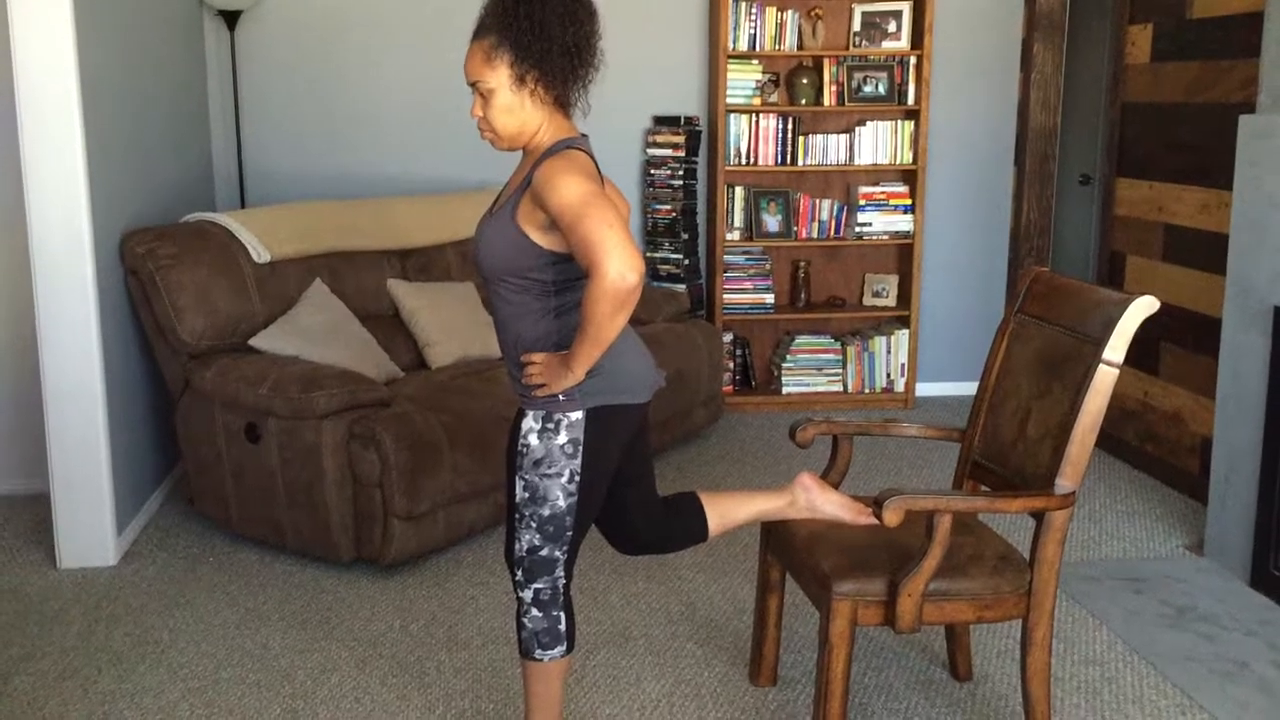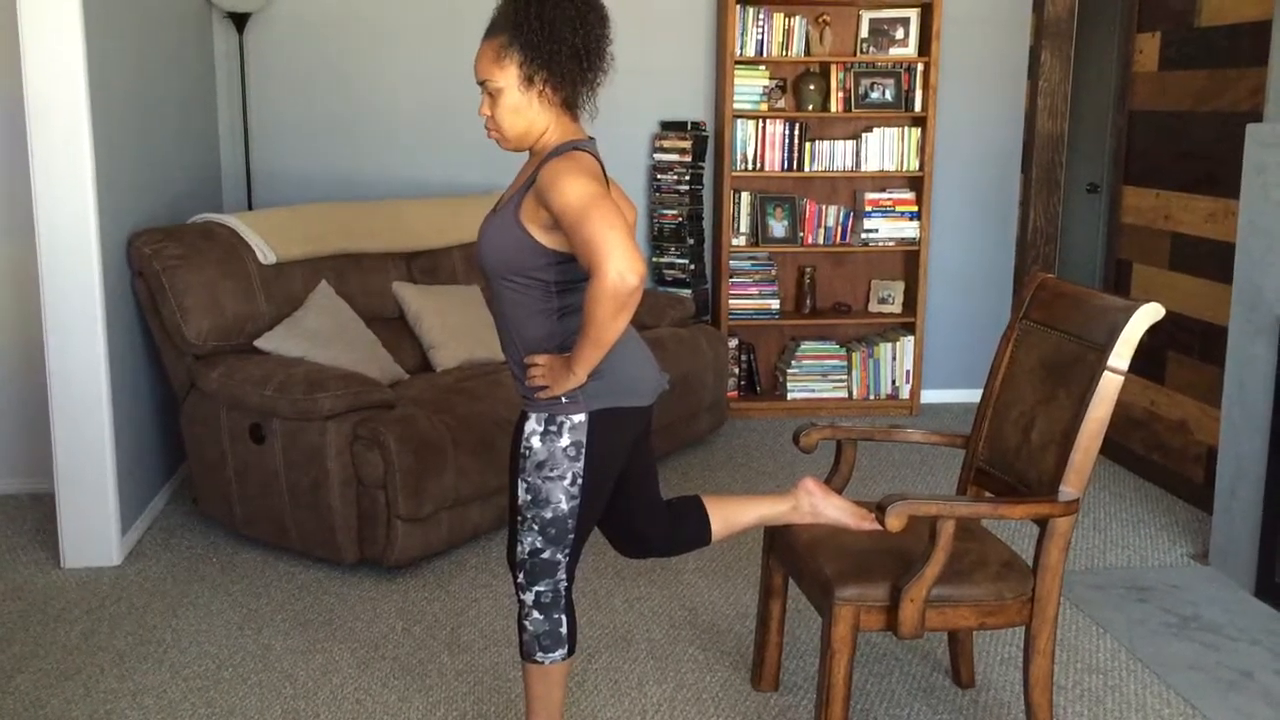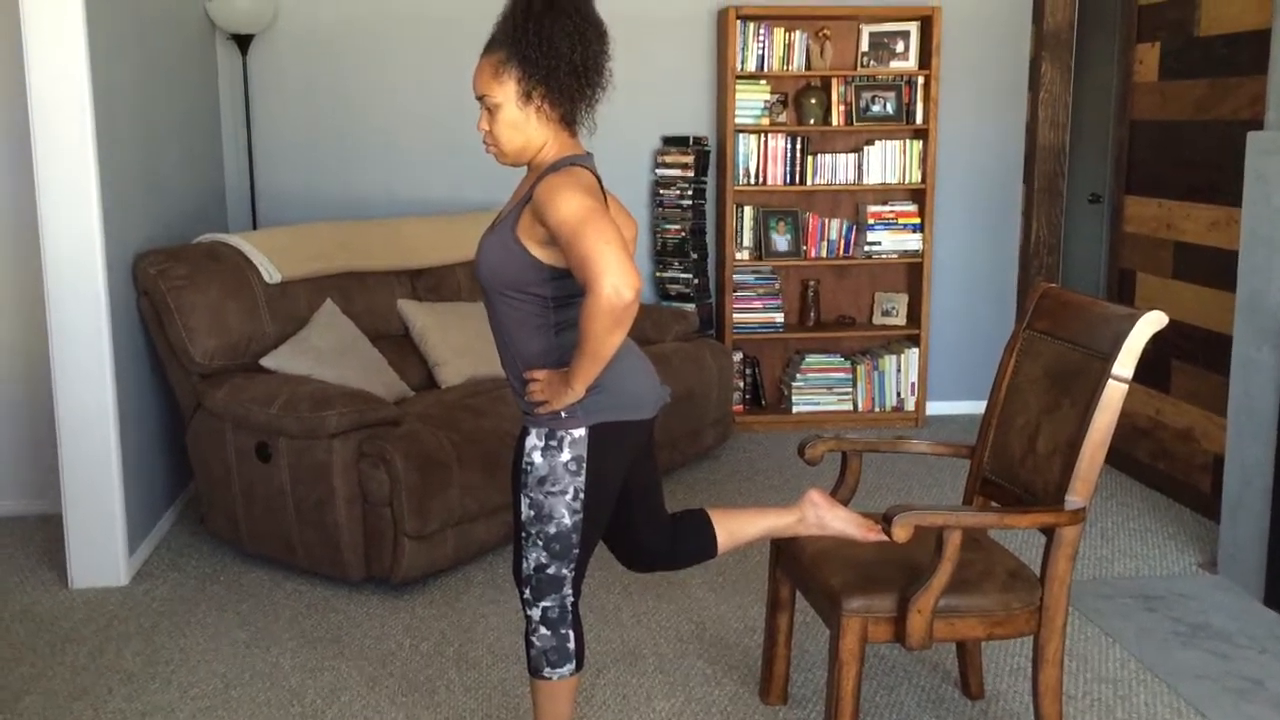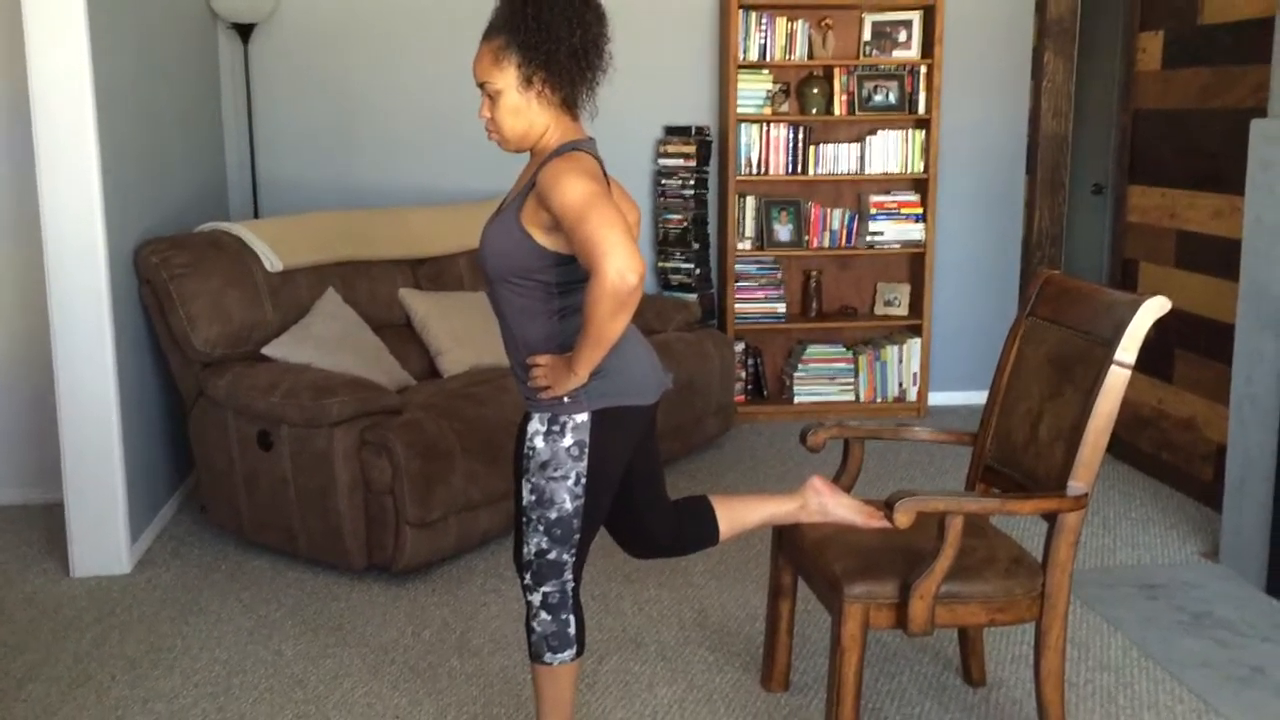
dt=0.7s
person 1, frame 1
left shoulder: (558, 171)
right shoulder: (552, 160)
left elbow: (621, 270)
right elbow: (617, 209)
left wrist: (573, 366)
left hip: (578, 403)
right hip: (607, 393)
left knee: (538, 570)
right knee: (643, 527)
right ankle: (794, 498)
person 1, frame 2
left shoulder: (562, 172)
right shoulder: (559, 162)
left elbow: (622, 273)
right elbow: (624, 215)
left wrist: (575, 369)
left hip: (582, 406)
right hip: (612, 394)
left knee: (540, 571)
right knee: (646, 531)
right ankle: (799, 503)
person 1, frame 3
left shoulder: (557, 188)
right shoulder: (559, 177)
left elbow: (617, 288)
right elbow: (624, 229)
left wrist: (573, 382)
left hip: (582, 419)
right hip: (613, 407)
left knee: (546, 585)
right knee: (651, 543)
right ankle: (802, 516)
person 1, frame 4
left shoulder: (562, 173)
right shoulder: (559, 162)
left elbow: (621, 274)
right elbow: (626, 216)
left wrist: (576, 369)
left hip: (585, 406)
right hip: (614, 393)
left knee: (546, 571)
right knee: (653, 531)
right ankle: (804, 503)
